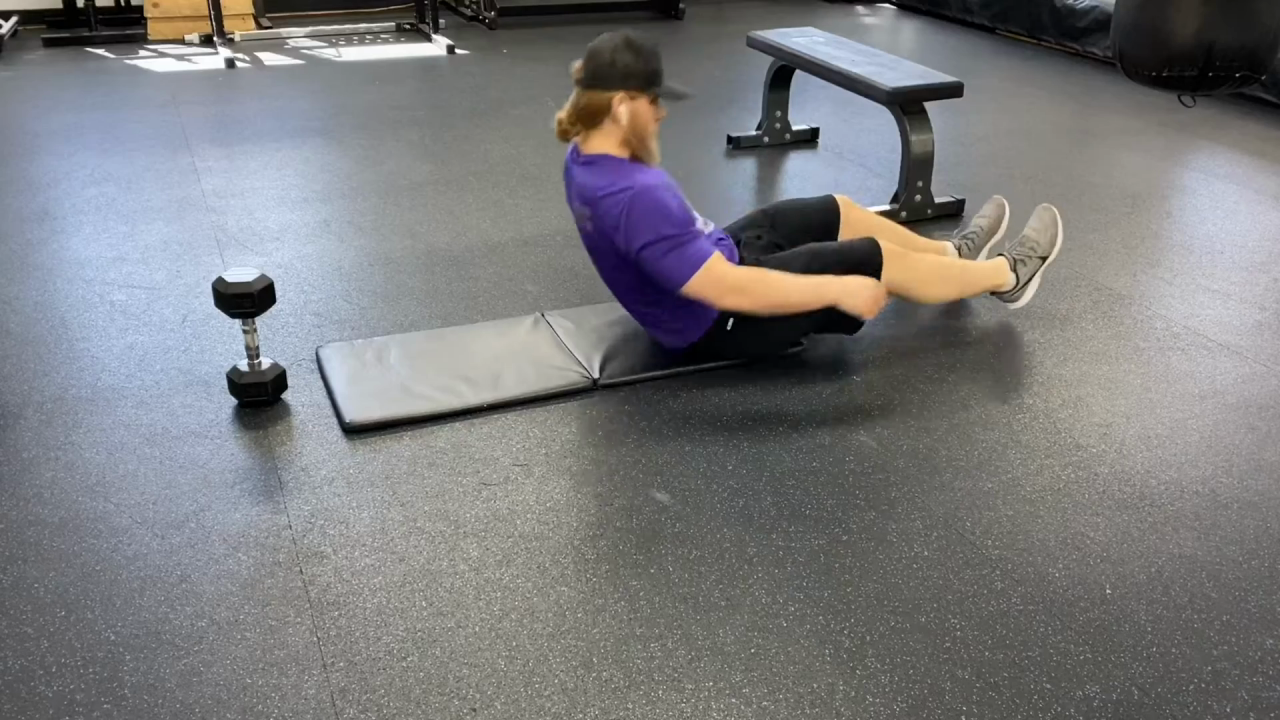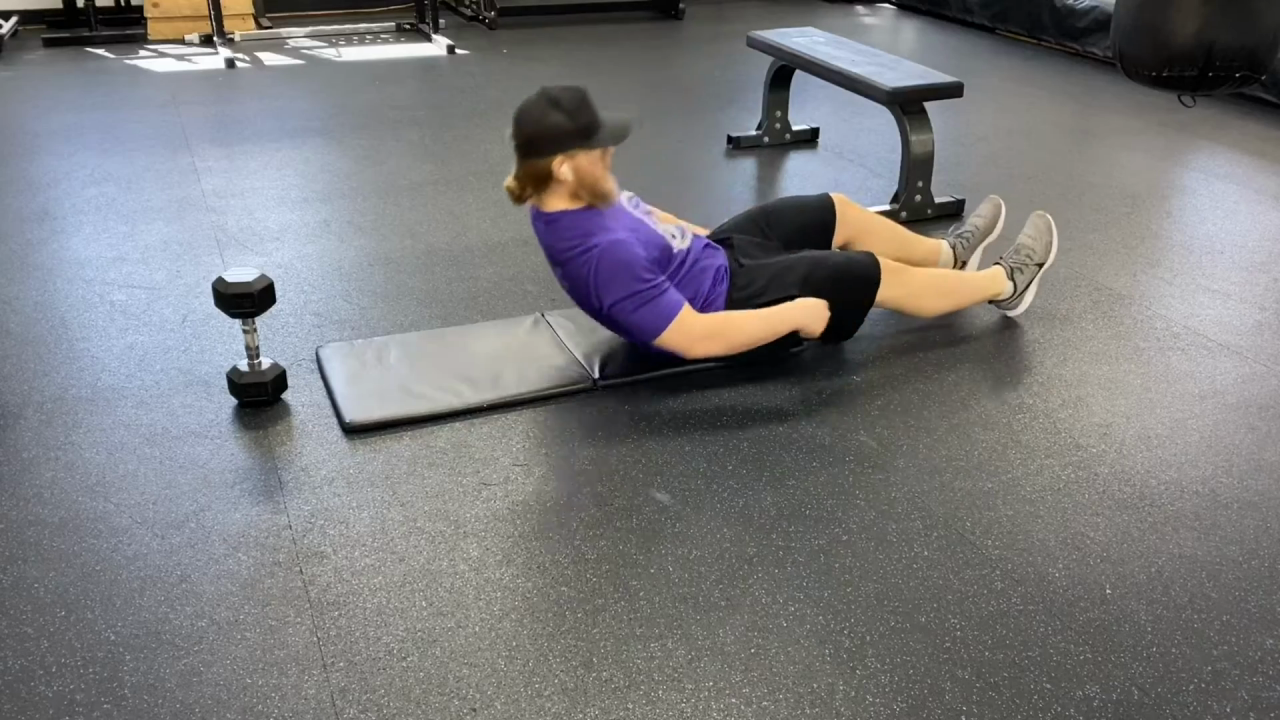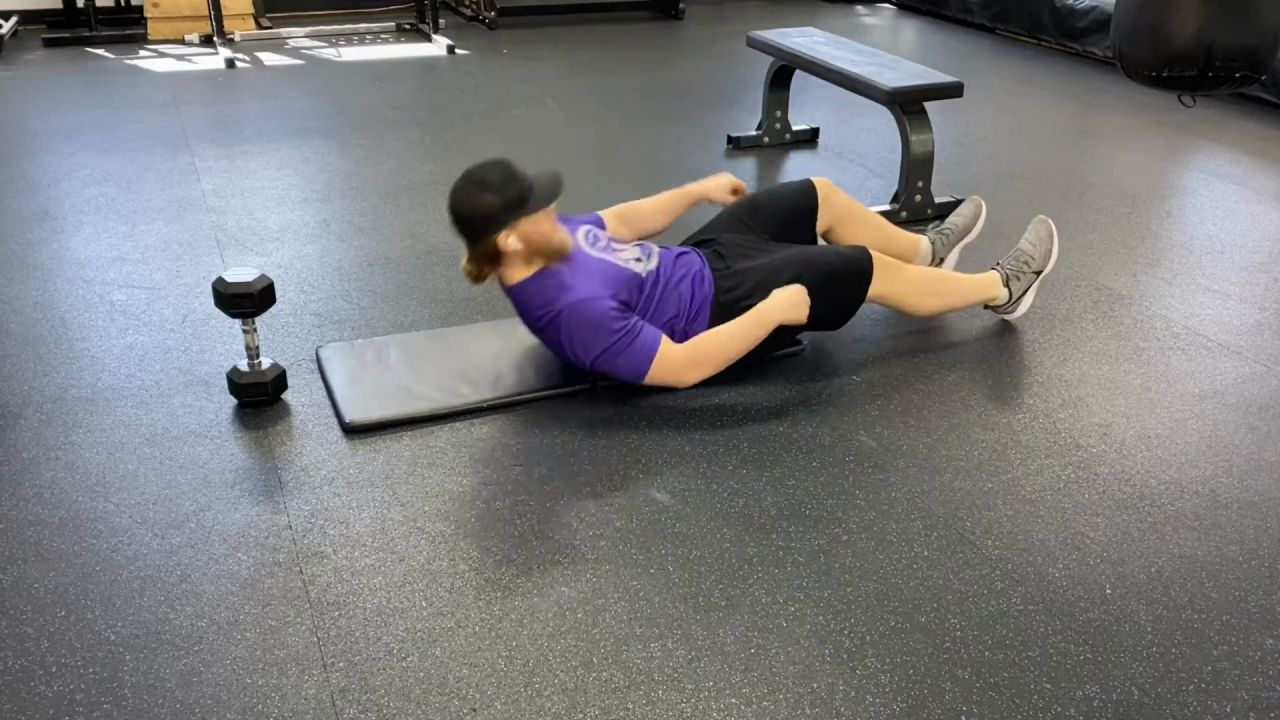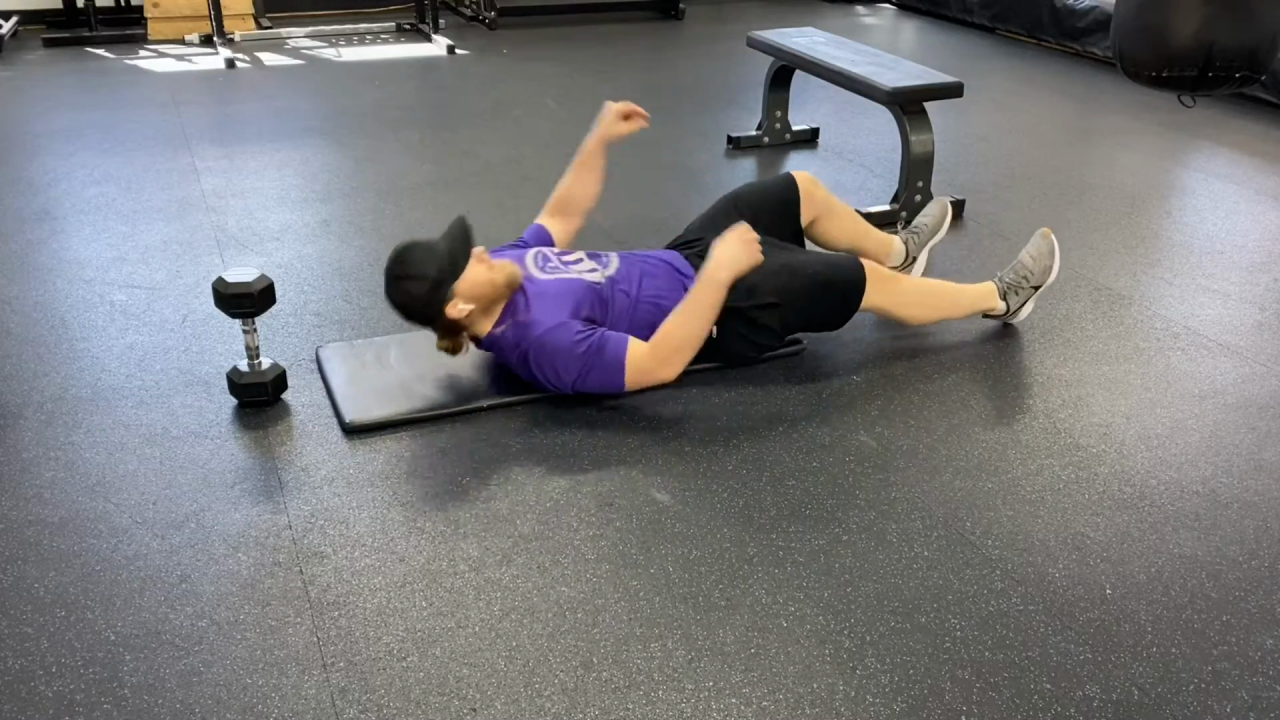
dt=0.2s
person 1, frame 1
left shoulder: (588, 155)
right shoulder: (635, 199)
right elbow: (729, 291)
right wrist: (838, 290)
right hip: (717, 322)
left knee: (842, 210)
right knee: (873, 259)
left ankle: (951, 253)
right ankle: (1006, 276)
person 1, frame 2
left shoulder: (563, 197)
right shoulder: (600, 254)
right elbow: (696, 339)
left wrist: (703, 234)
right wrist: (796, 312)
left hip: (712, 258)
right hip: (723, 300)
left knee: (839, 211)
right knee: (878, 276)
left ankle: (947, 256)
right ankle: (1003, 284)
person 1, frame 3
left shoulder: (537, 244)
right shoulder: (571, 307)
left elbow: (616, 223)
right elbow: (679, 367)
left wrist: (696, 191)
right wrist: (773, 307)
left hip: (694, 260)
right hip: (714, 303)
left knee: (820, 195)
right knee: (868, 269)
left ankle: (926, 251)
right ankle: (999, 288)
person 1, frame 4
left shoulder: (505, 267)
right shoulder: (542, 342)
left elbow: (564, 214)
right elbow: (658, 363)
left wrist: (598, 139)
right wrist: (722, 270)
left hip: (678, 259)
right hip: (711, 317)
left knee: (801, 191)
right knee: (868, 283)
left ankle: (897, 250)
right ankle: (996, 298)
